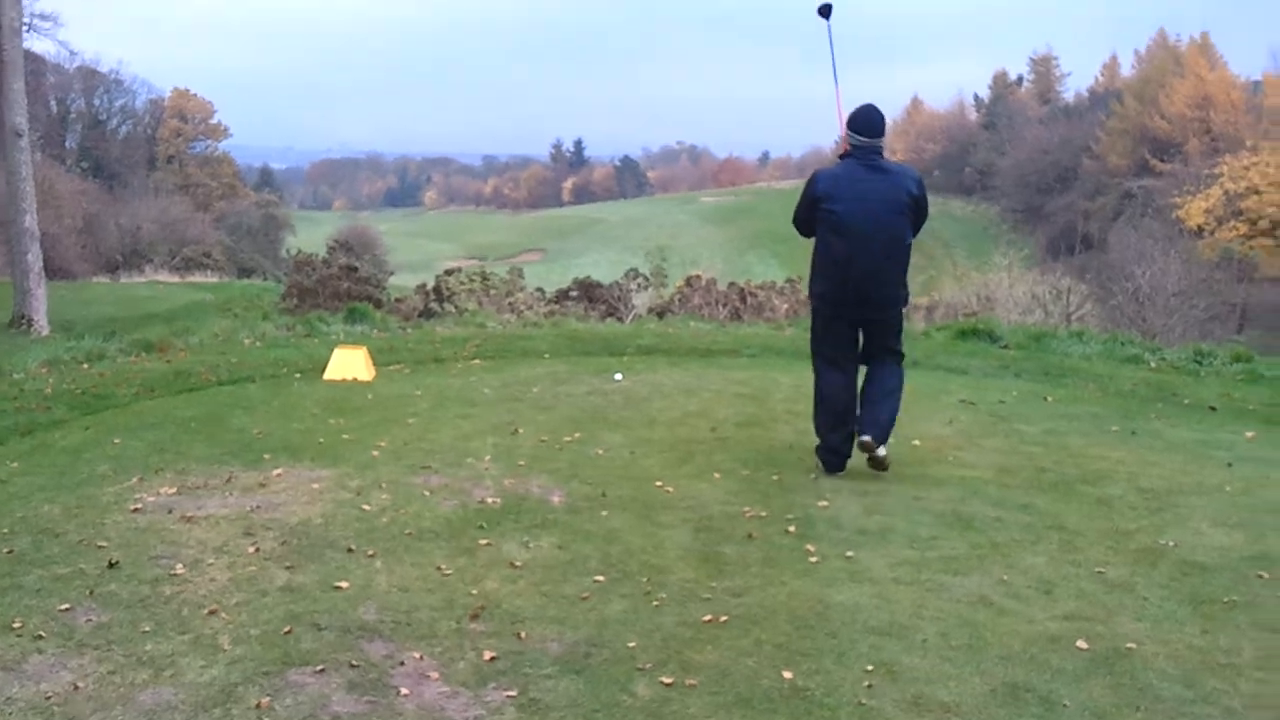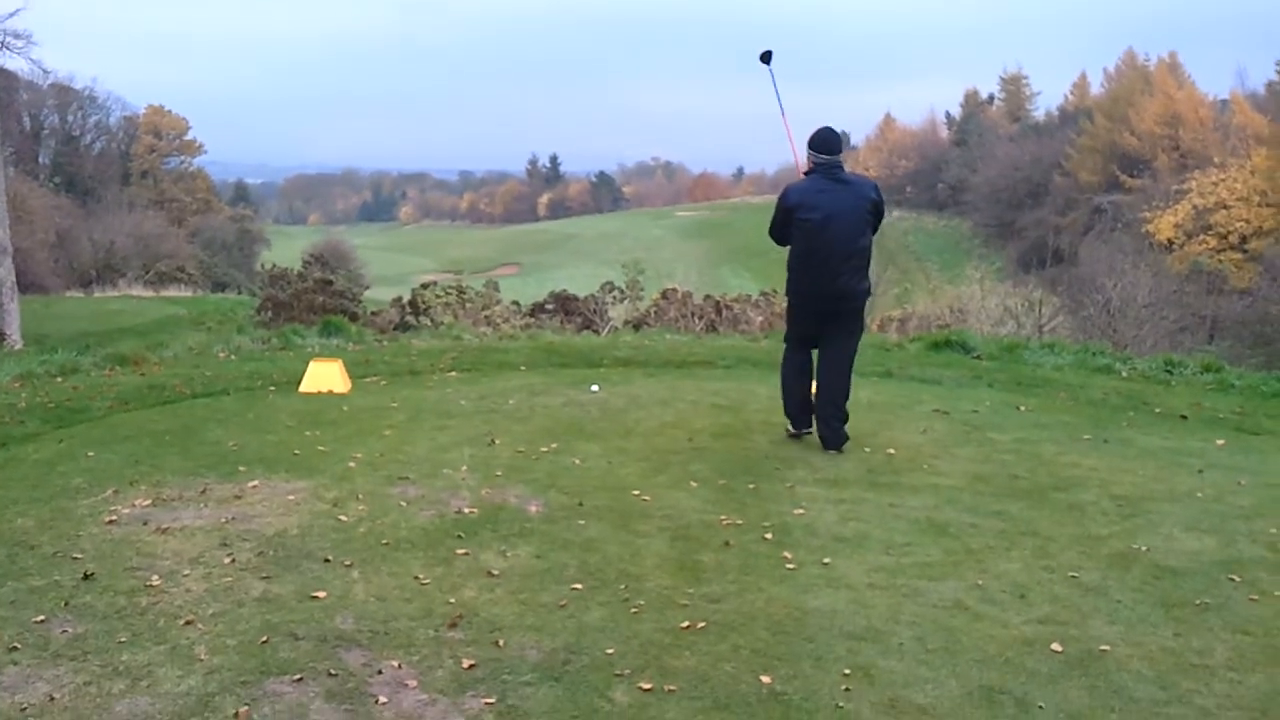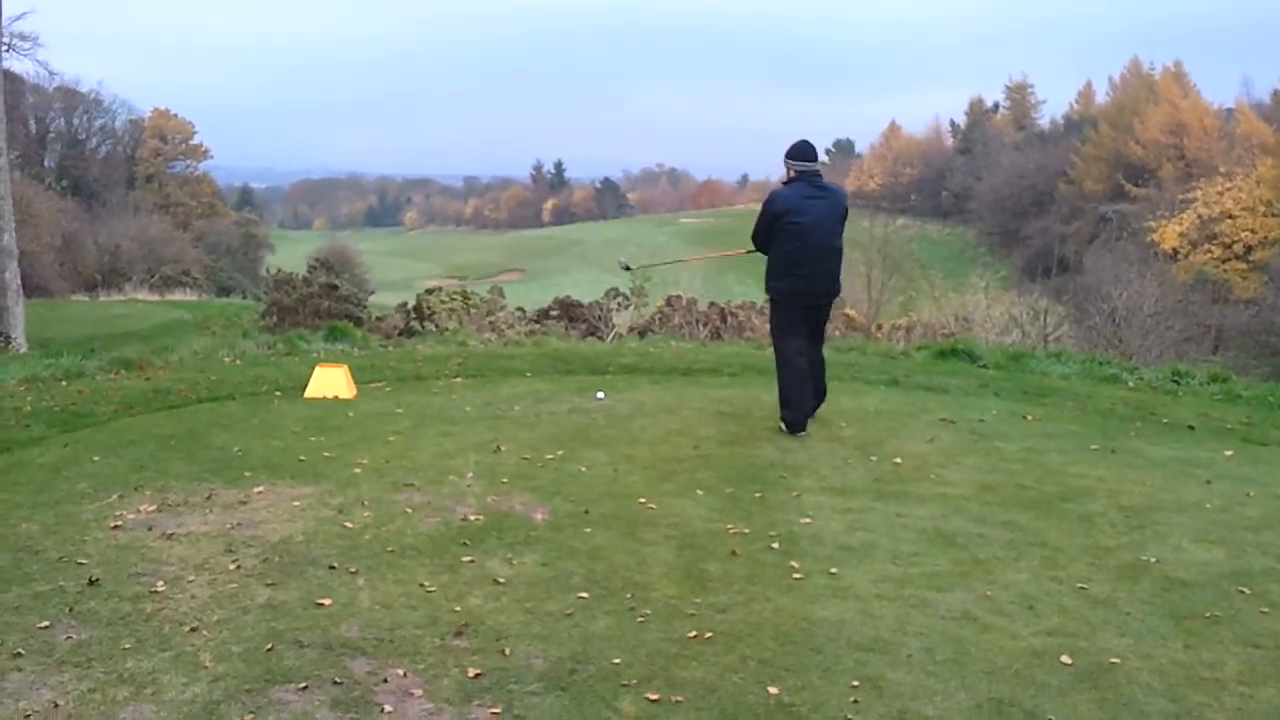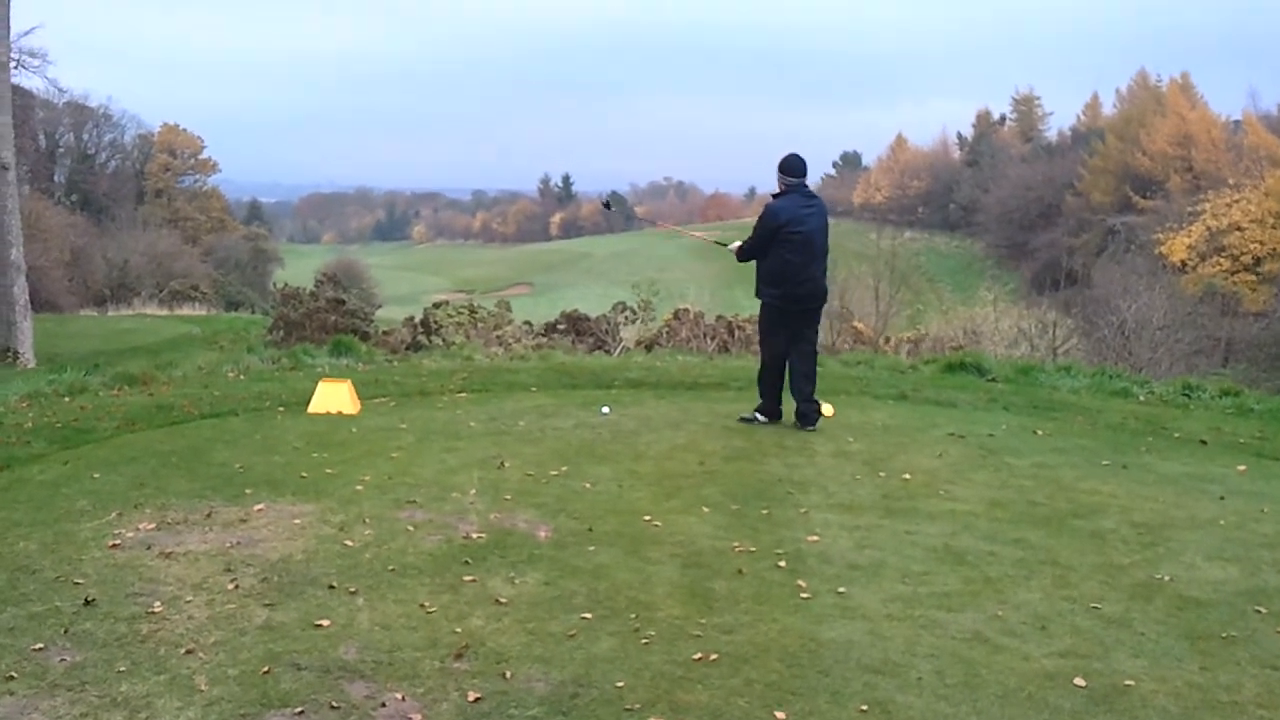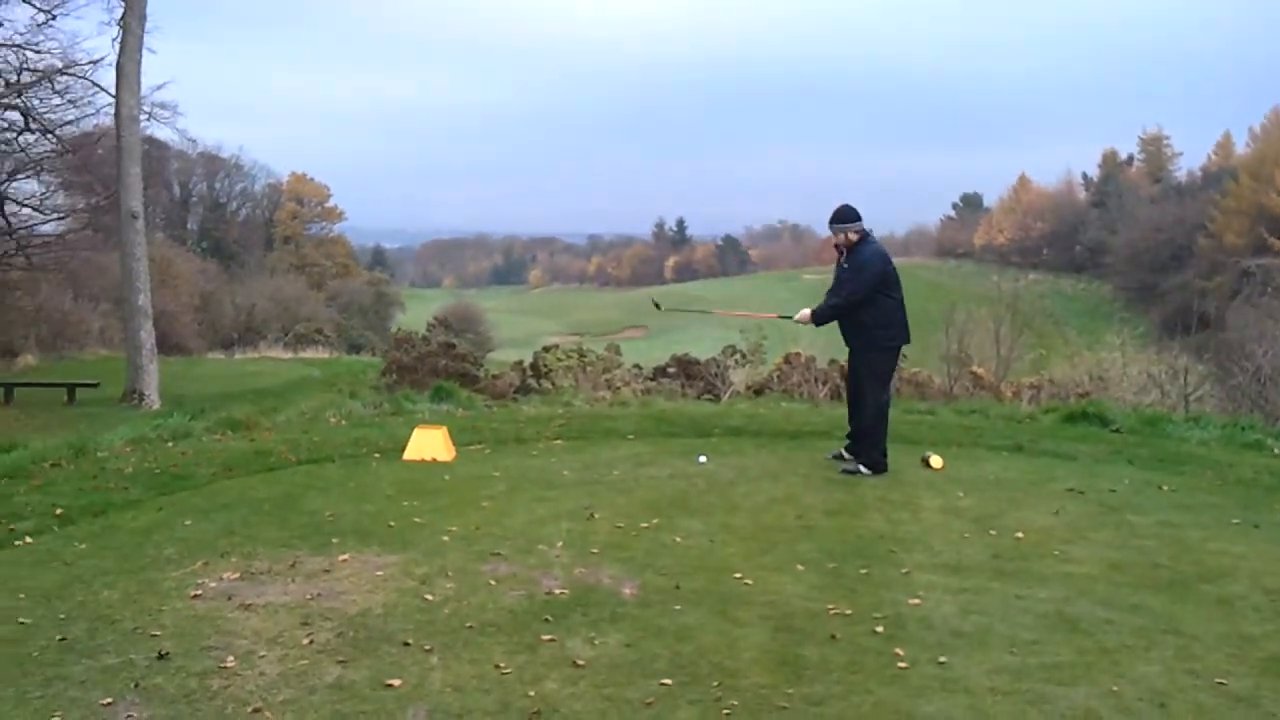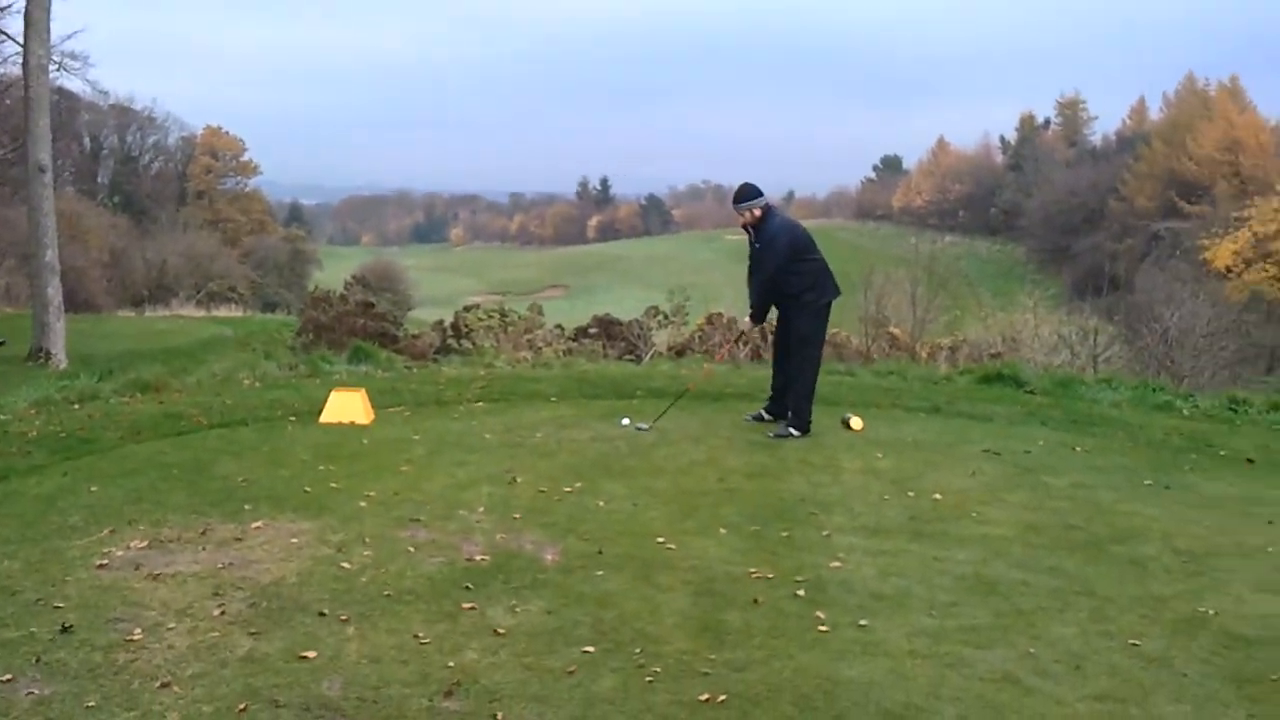
dt=0.7s
person 1, frame 1
left shoulder: (823, 180)
right shoulder: (908, 180)
left elbow: (803, 226)
right elbow: (916, 225)
left hip: (834, 295)
right hip: (886, 295)
left knee: (834, 369)
right knee: (886, 362)
left ankle: (834, 455)
right ankle: (873, 434)
person 1, frame 2
left shoulder: (794, 193)
right shoulder: (867, 189)
left elbow: (778, 236)
right elbow: (874, 226)
left hip: (806, 291)
right hip: (850, 292)
left knee: (798, 350)
right knee: (838, 360)
left ankle: (800, 419)
right ankle: (832, 434)
person 1, frame 3
left shoulder: (779, 199)
right shoulder: (838, 197)
left elbow: (760, 240)
left hip: (788, 288)
right hip: (825, 286)
left knee: (790, 350)
right knee: (813, 344)
left ankle: (795, 419)
right ankle: (813, 402)
person 1, frame 4
left shoulder: (776, 209)
right shoulder: (818, 206)
left elbow: (755, 246)
left wrist: (739, 250)
right wrist: (747, 247)
left hip: (780, 294)
right hip: (812, 293)
left knee: (773, 352)
right knee: (804, 353)
left ankle: (769, 410)
right ankle: (807, 413)
person 1, frame 5
left shoulder: (871, 257)
right shoulder: (849, 254)
left elbow: (849, 297)
right elbow: (838, 291)
left wrist: (816, 314)
right wrist: (818, 312)
left hip: (881, 336)
right hip: (862, 334)
left knee: (873, 396)
right knee: (856, 391)
left ankle: (873, 461)
right ankle: (857, 447)
person 1, frame 6
left shoulder: (778, 231)
right shoulder: (759, 228)
left elbow: (769, 277)
right elbow: (757, 272)
left wrist: (756, 315)
right wrist: (754, 307)
left hip: (811, 297)
right hip: (791, 296)
left knee: (803, 356)
right knee: (782, 350)
left ankle: (799, 422)
right ankle: (777, 407)
